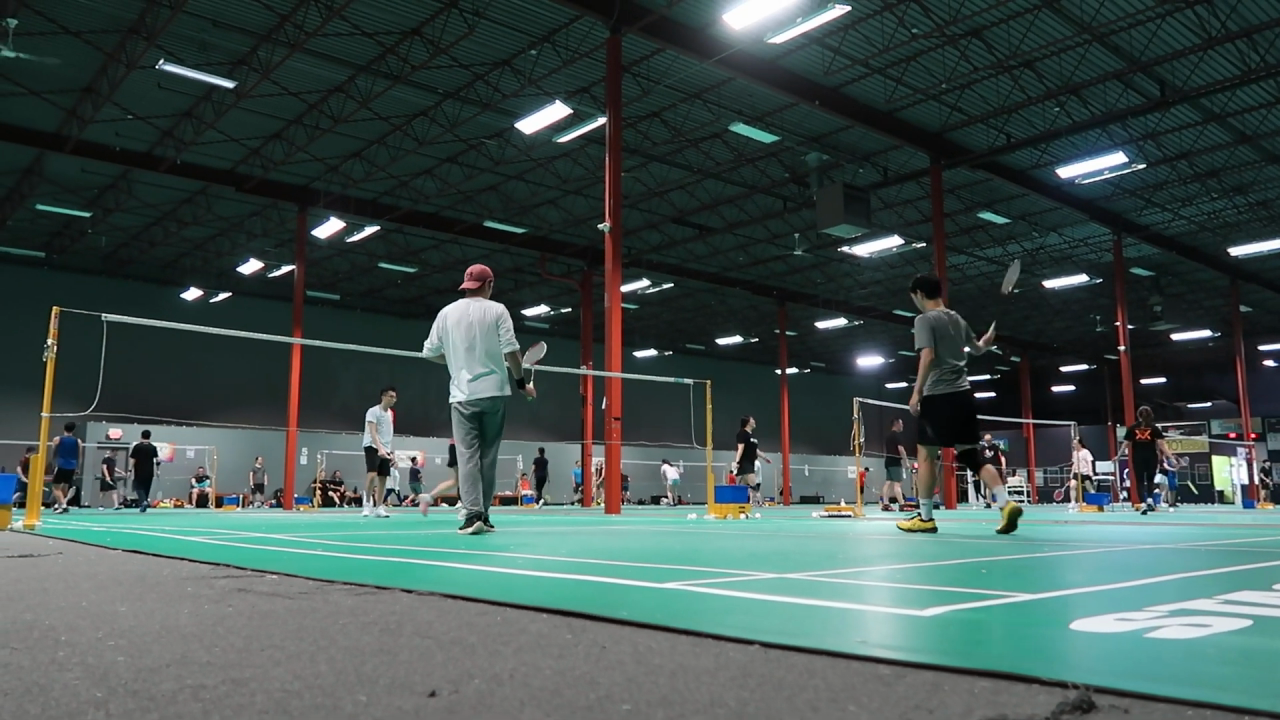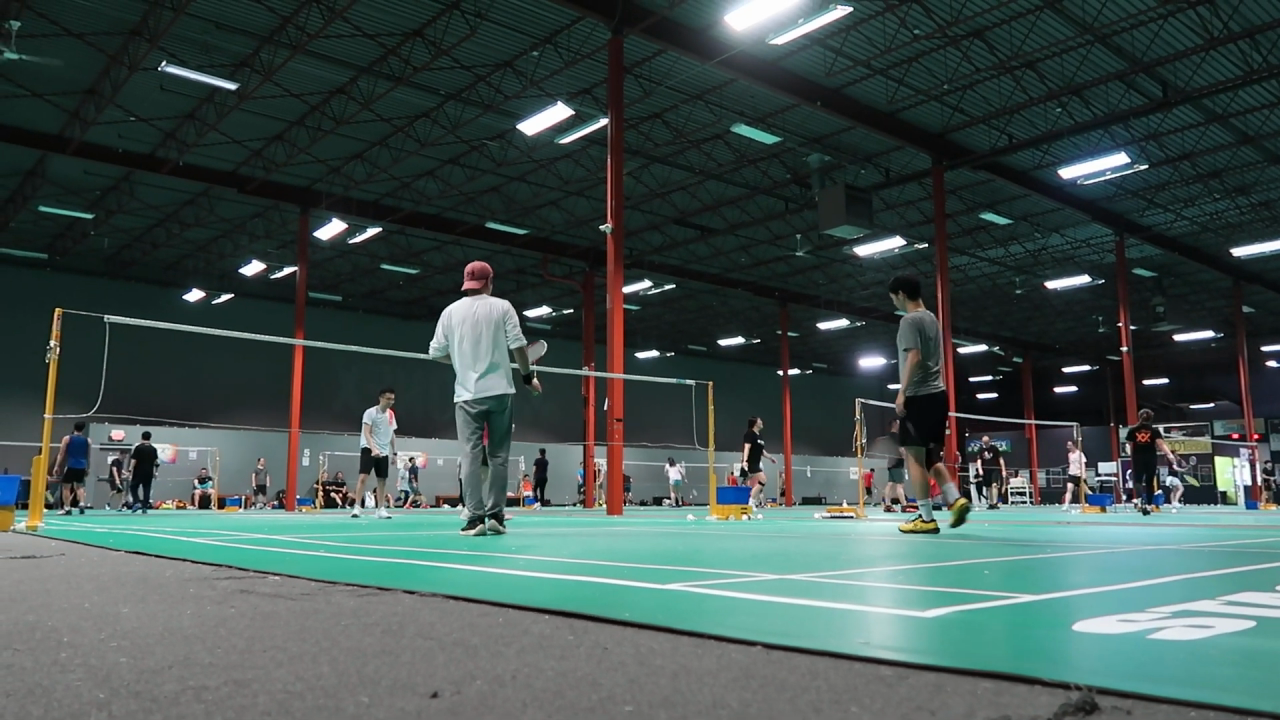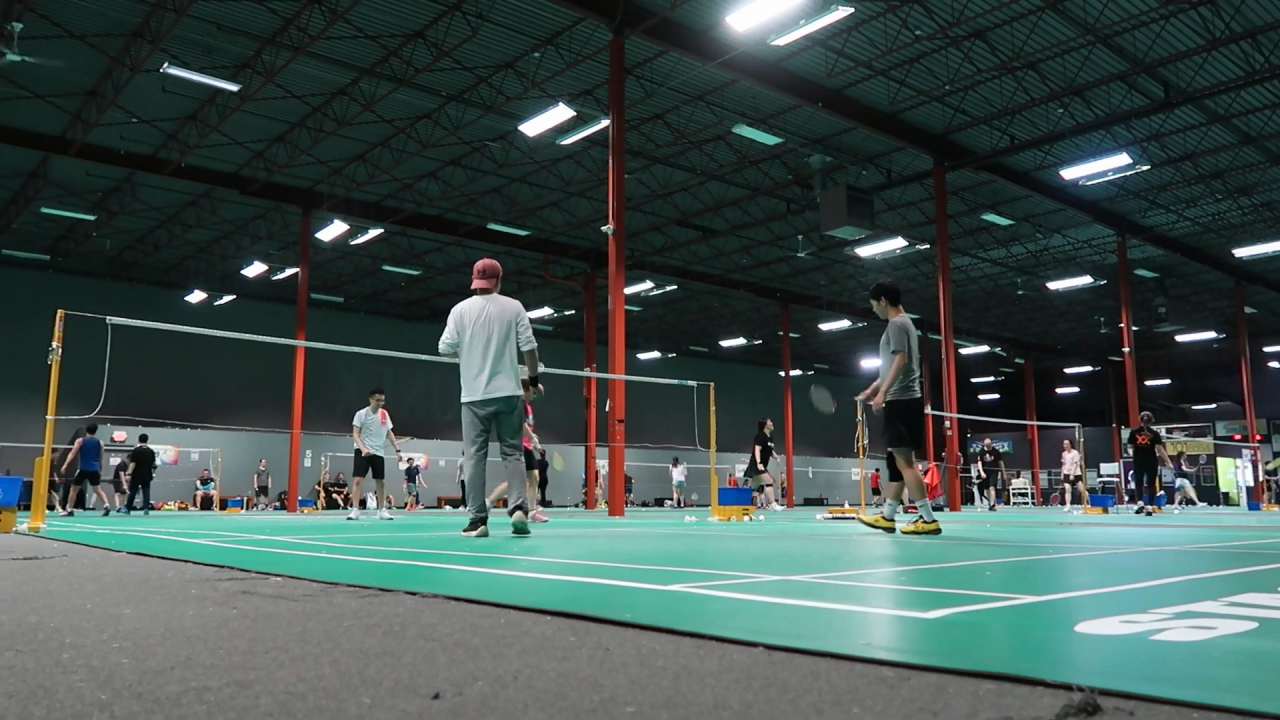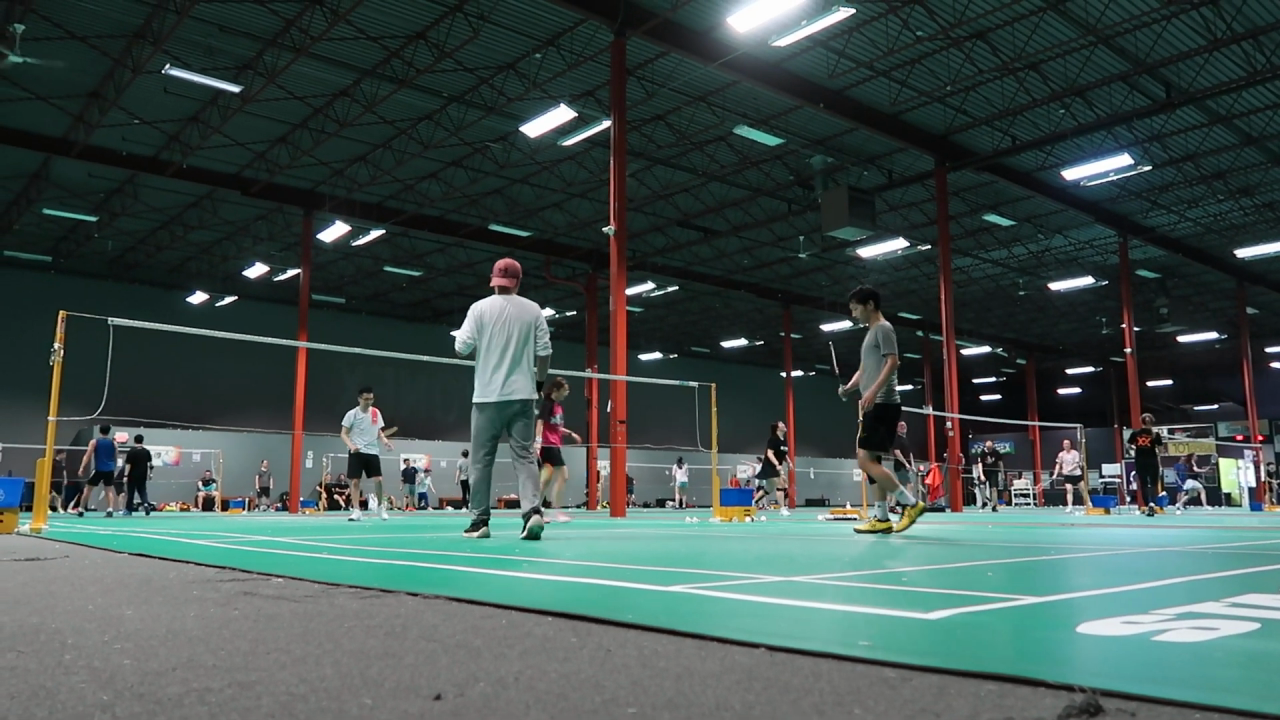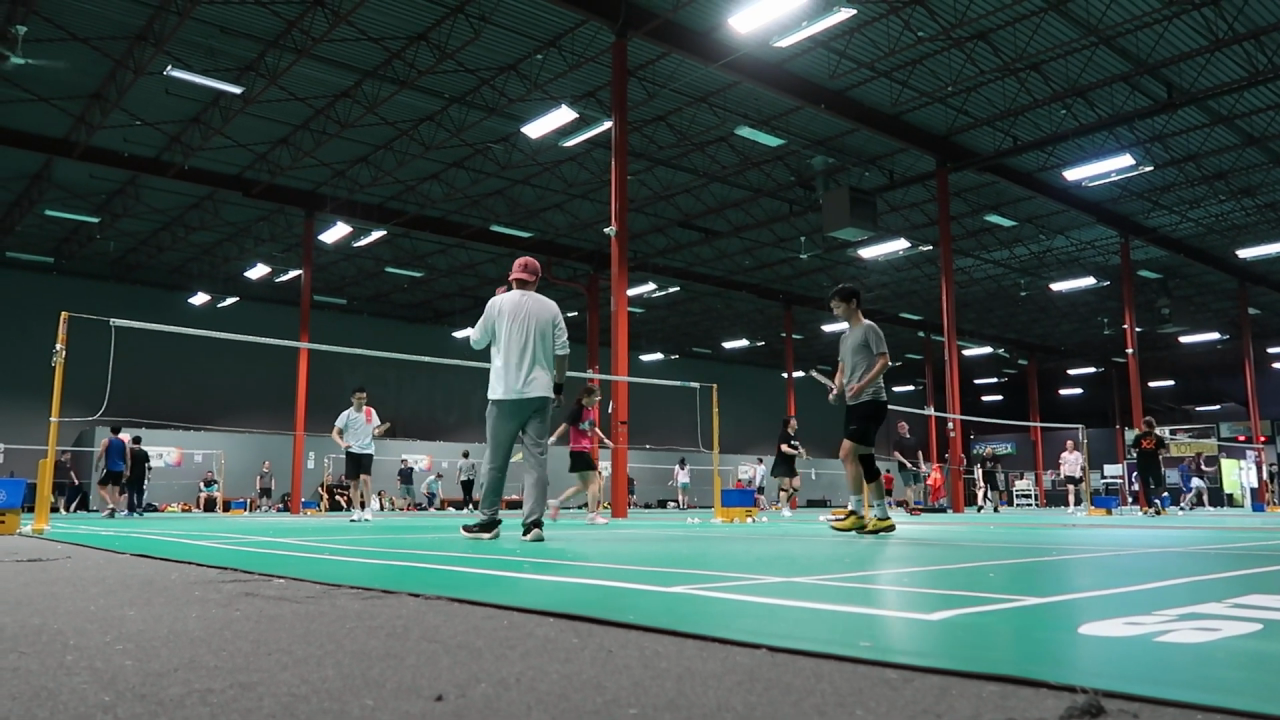
dt=0.2s
person 1, frame 1
left shoulder: (446, 313)
right shoulder: (497, 310)
left elbow: (429, 352)
right elbow: (511, 350)
right wrist: (522, 382)
left hip: (462, 395)
right hip: (493, 393)
left knee: (468, 455)
right knee: (489, 456)
left ankle: (473, 516)
right ankle: (483, 515)
person 1, frame 2
left shoulder: (450, 312)
right shoulder: (503, 307)
left elbow: (435, 352)
right elbow: (518, 345)
right wrist: (528, 377)
left hip: (467, 394)
right hip: (500, 391)
left knee: (471, 455)
right knee: (499, 454)
left ankle: (476, 518)
right ankle: (496, 515)
person 1, frame 3
left shoulder: (461, 309)
right shoulder: (514, 307)
left elbow: (445, 348)
right elbow: (529, 347)
right wrist: (534, 380)
left hip: (475, 395)
right hip: (509, 392)
left knee: (476, 456)
right knee: (513, 452)
left ankle: (478, 520)
right ankle: (518, 507)
person 1, frame 4
left shoulder: (480, 308)
right shoulder: (533, 310)
left elbow: (461, 346)
right elbow: (544, 352)
right wrist: (539, 384)
left hip: (488, 396)
right hip: (522, 395)
left knee: (481, 459)
right knee: (524, 457)
left ankle: (480, 521)
right ankle: (533, 511)
person 1, frame 5
left shoulder: (498, 303)
right shoulder: (551, 307)
left elbow: (476, 342)
right elbow: (562, 351)
right wrist: (558, 387)
left hip: (506, 393)
right hip: (540, 393)
left knee: (497, 458)
right knee: (536, 457)
left ankle: (488, 521)
right ankle: (533, 522)
person 2, frame 1
left shoulder: (924, 320)
right shoulder: (957, 319)
left elbow: (928, 357)
right elbow: (977, 348)
left wrist: (916, 391)
right wrist: (987, 340)
left hip: (938, 396)
right hip: (963, 394)
left knee: (926, 455)
right knee: (973, 455)
left ankle: (925, 517)
right ankle: (1006, 503)
person 2, frame 2
left shoulder: (909, 320)
right shoulder: (930, 318)
left elbow: (913, 358)
left wrist: (901, 394)
left hip: (918, 398)
right hip: (936, 395)
left knee: (913, 458)
right knee: (930, 456)
left ankle: (927, 518)
right ankle: (956, 499)
person 2, frame 3
left shoulder: (897, 324)
right shoulder: (903, 324)
left elbow: (901, 360)
left wrist: (882, 392)
right wrist: (872, 389)
left hip: (901, 401)
right hip: (901, 401)
left knee: (905, 461)
right knee: (896, 459)
left ankle: (928, 519)
right ankle: (887, 515)
person 2, frame 4
left shoulder: (882, 329)
right shoulder: (870, 334)
left elbow: (892, 362)
right elbow: (864, 369)
left wrist: (872, 391)
right wrist: (850, 386)
left hip: (883, 405)
right hip: (873, 407)
left knee: (866, 460)
right knee: (872, 461)
left ankle: (911, 503)
right ankle: (881, 518)
person 2, frame 5
left shoulder: (869, 329)
right shoulder: (845, 336)
left elbow: (884, 361)
right elbow: (841, 369)
left wrist: (864, 384)
right wrist: (836, 390)
left hip: (871, 401)
right hip: (854, 404)
left knee: (848, 453)
right knee: (865, 460)
left ankle: (856, 513)
right ankle: (882, 516)
